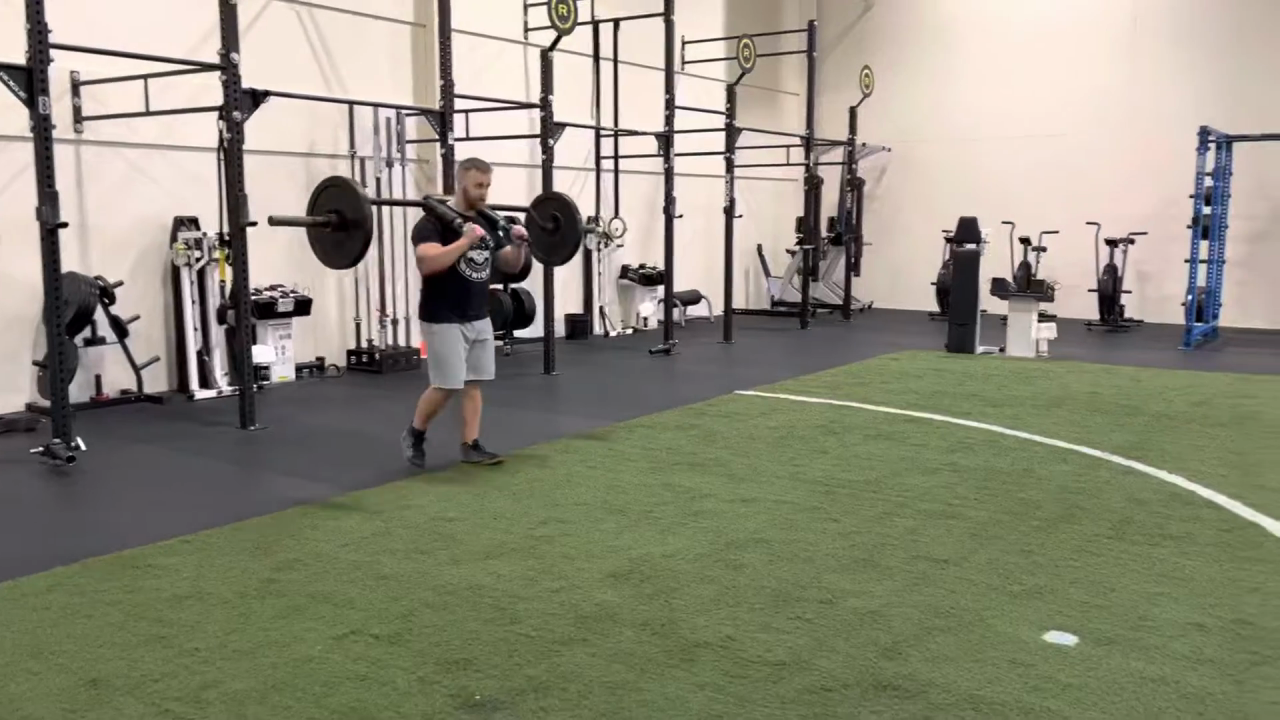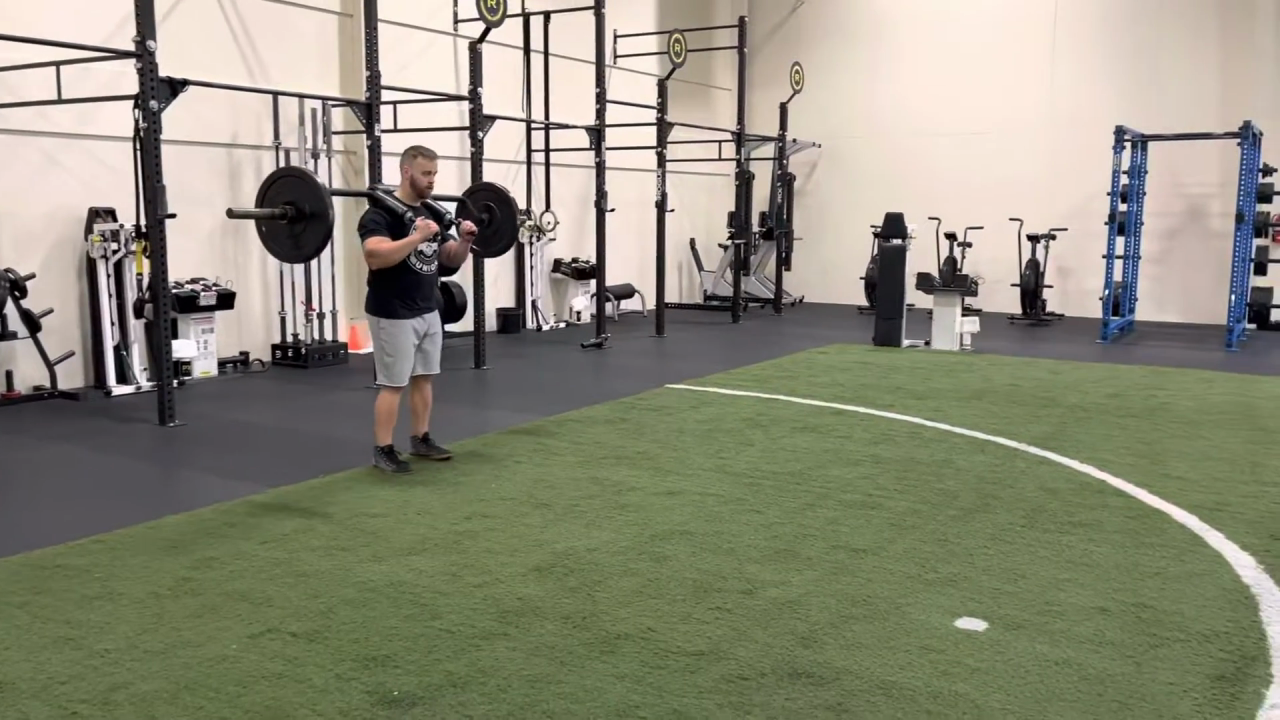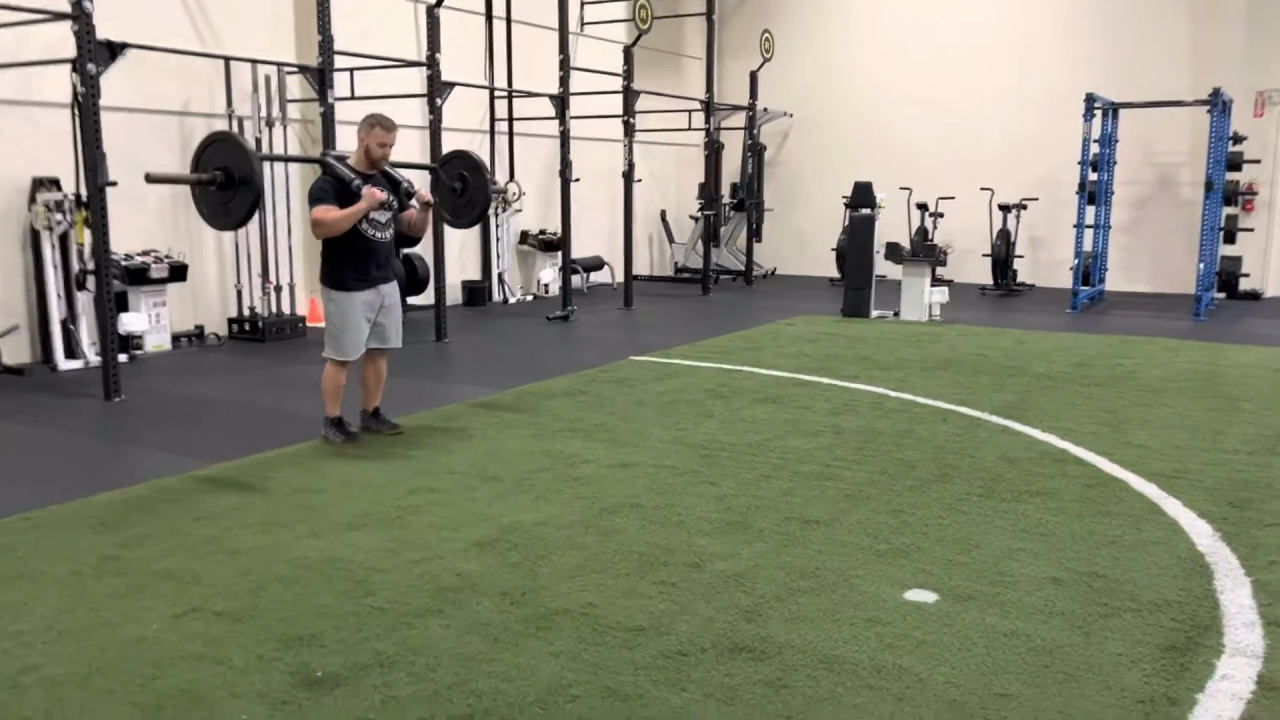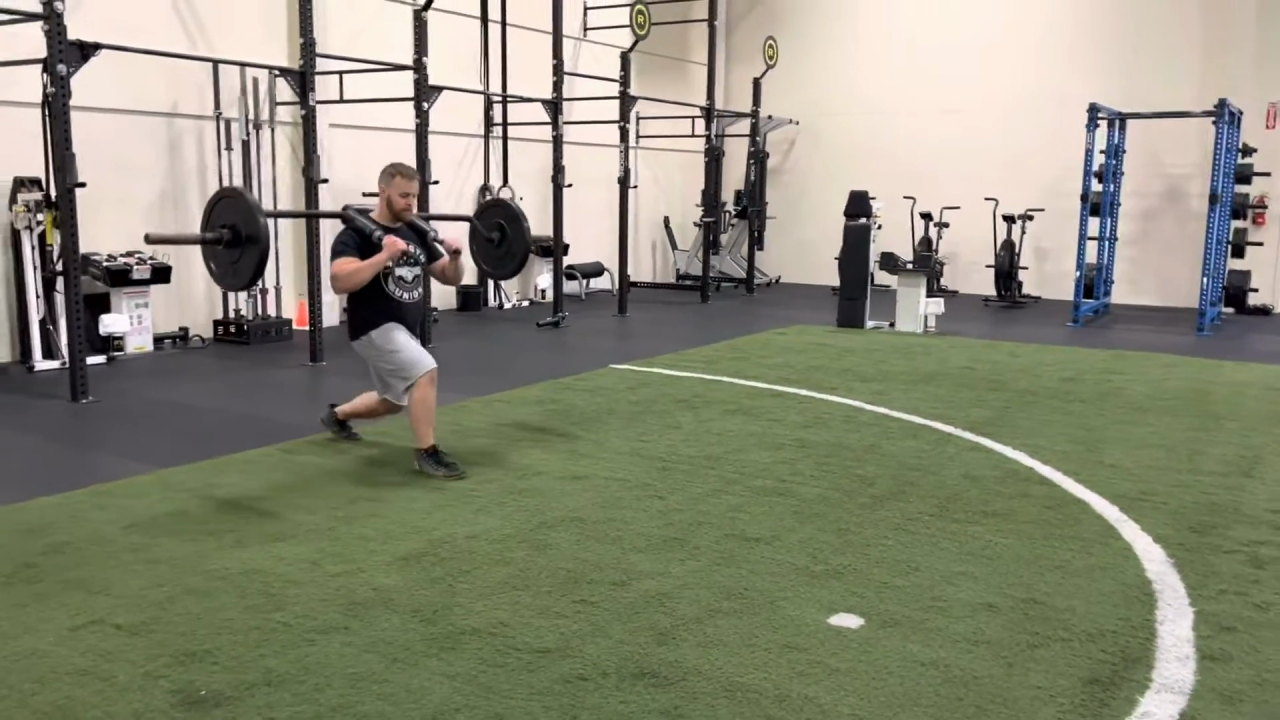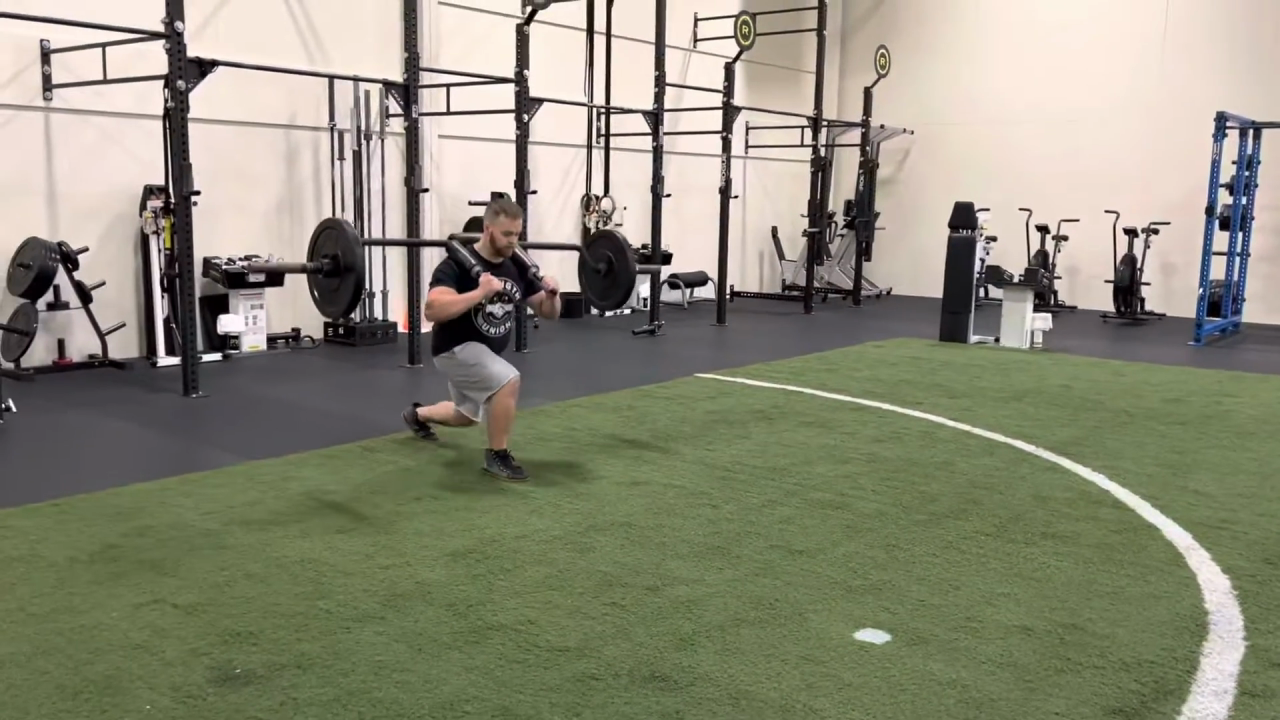
dt=1s
person 1, frame 1
left shoulder: (487, 222)
right shoulder: (434, 222)
left elbow: (511, 265)
right elbow: (427, 264)
left wrist: (519, 244)
right wrist: (466, 240)
left hip: (479, 318)
right hip: (443, 319)
left knee: (474, 383)
right knee: (447, 385)
left ankle: (471, 445)
right ankle: (415, 433)
person 1, frame 2
left shoulder: (430, 213)
right shoulder: (381, 214)
left elbow: (452, 259)
right elbow: (376, 257)
left wrist: (465, 240)
right wrist: (418, 236)
left hip: (428, 311)
right hip: (393, 314)
left knee: (423, 378)
right knee: (393, 383)
left ankle: (421, 439)
right ankle: (383, 450)
person 1, frame 3
left shoulder: (389, 183)
right shoulder: (332, 181)
left elbow: (415, 229)
right elbow: (320, 226)
left wrist: (424, 208)
right wrist: (364, 204)
left hip: (386, 282)
right hip: (347, 286)
left knee: (379, 351)
right knee: (341, 357)
left ankle: (371, 414)
right ankle: (332, 422)
person 1, frame 4
left shoulder: (416, 234)
right shoulder: (356, 235)
left elbow: (451, 278)
right elbow: (340, 281)
left wrist: (454, 256)
right wrist: (385, 256)
left hip: (406, 330)
right hip: (375, 328)
left knee: (393, 400)
right knee: (425, 372)
left ankle: (337, 415)
right ankle: (427, 452)
person 1, frame 5
left shoulder: (517, 268)
right shoulder: (457, 265)
left elbow: (548, 313)
right elbow: (433, 310)
left wrist: (551, 294)
right wrist: (481, 292)
left hip: (485, 352)
right hip: (455, 349)
left knee: (466, 415)
right knee: (508, 381)
left ankle: (417, 415)
right ankle: (497, 455)
